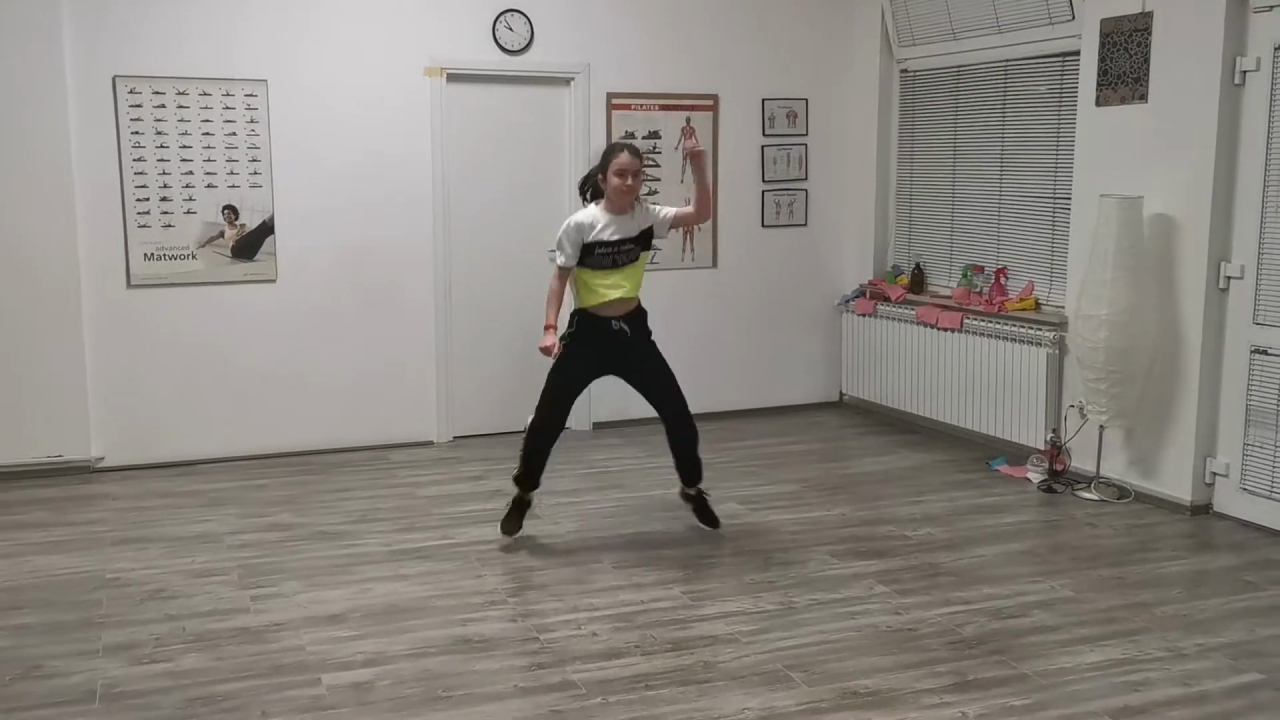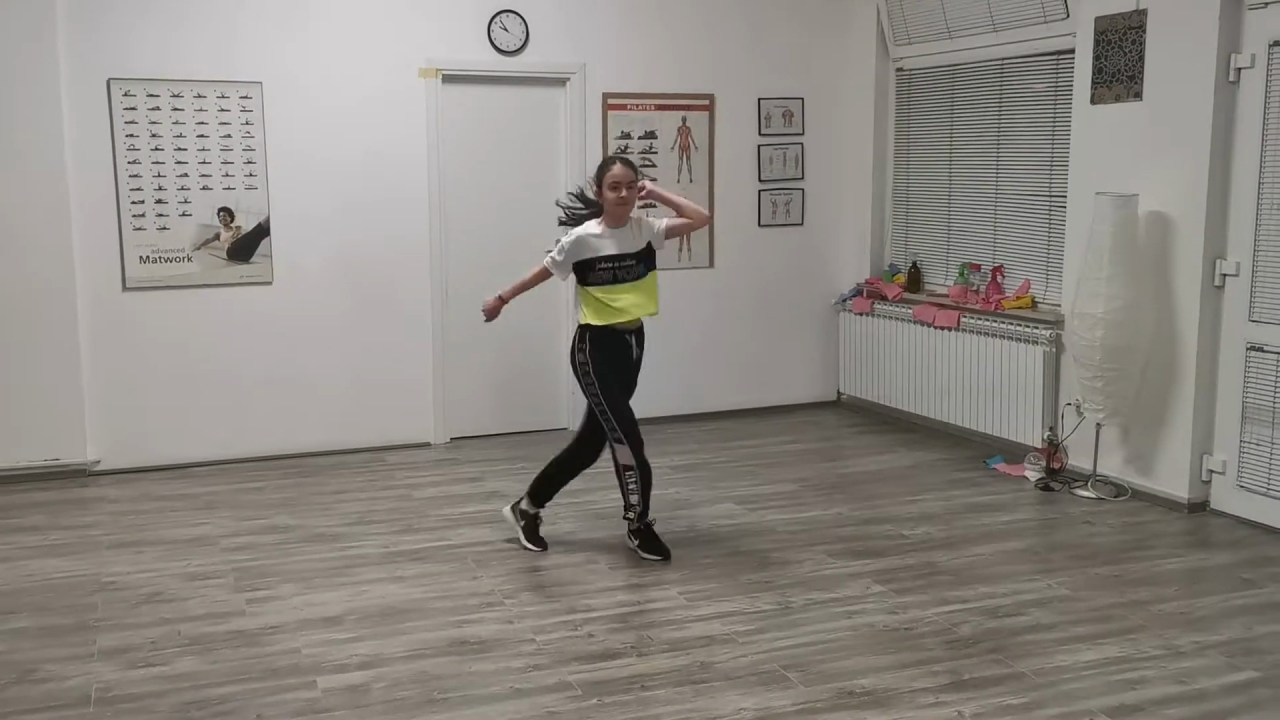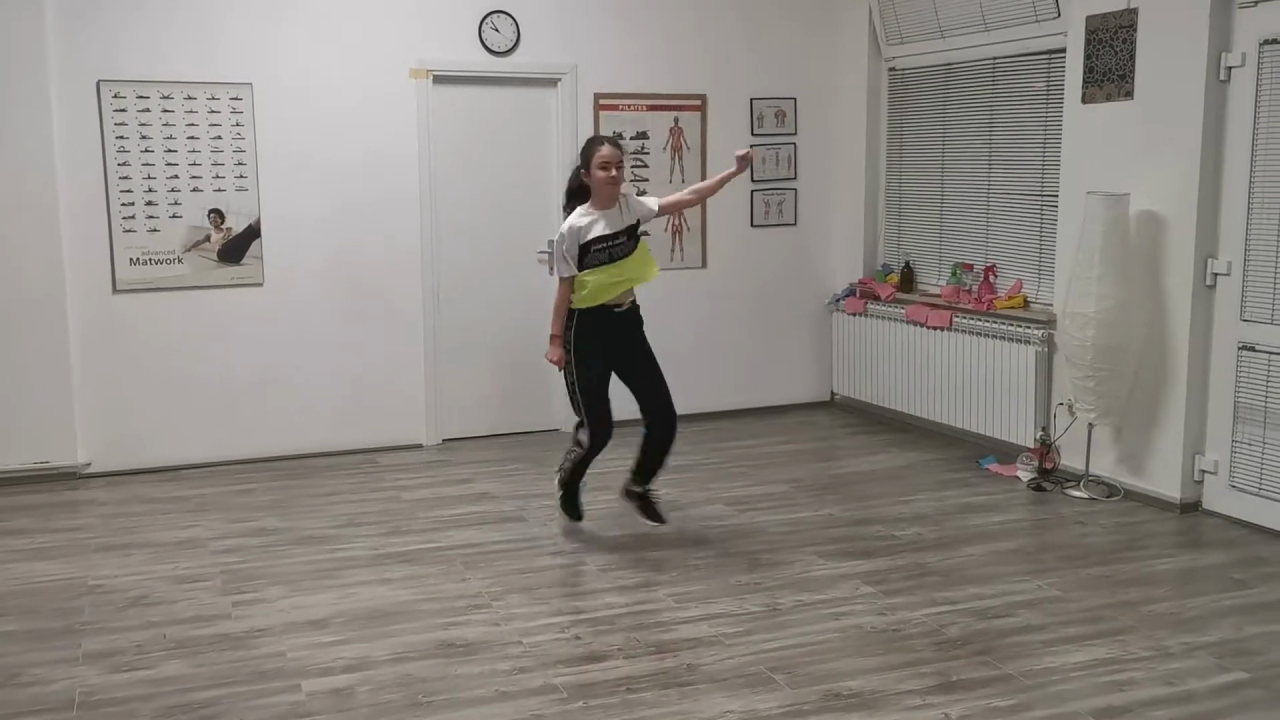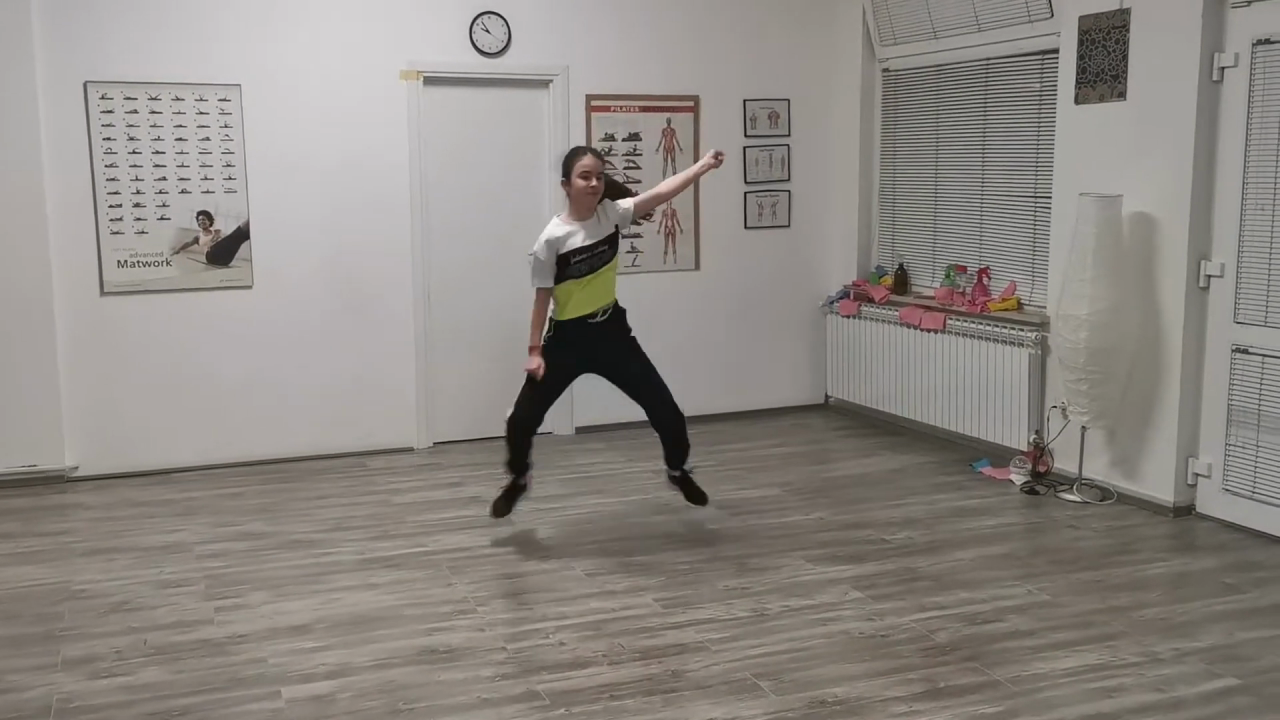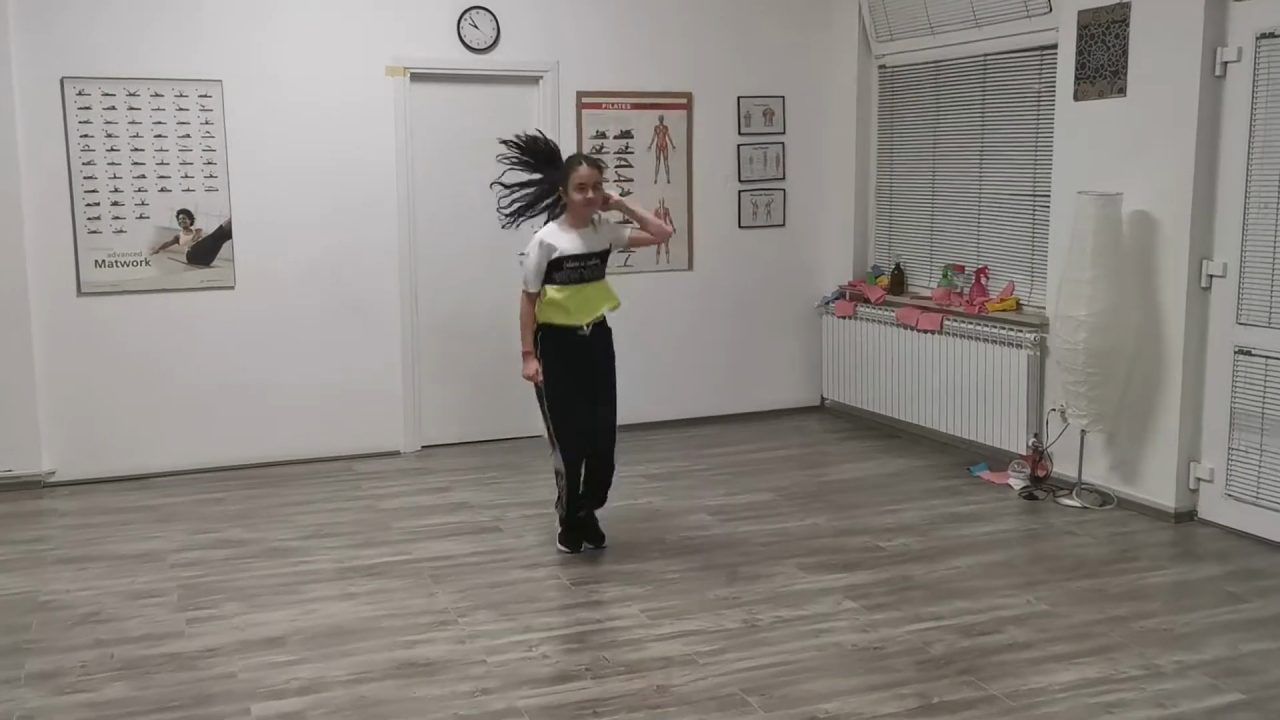
dt=0.5s
person 1, frame 1
left shoulder: (647, 215)
right shoulder: (580, 224)
left elbow: (701, 215)
right elbow: (560, 279)
left wrist: (700, 168)
right wrist: (550, 328)
left hip: (633, 329)
right hip: (587, 331)
left knee: (677, 413)
right knee: (548, 419)
left ankle: (692, 489)
right ankle: (523, 495)
person 1, frame 2
left shoulder: (645, 229)
right shoulder: (582, 239)
left elbow: (702, 219)
right elbow: (541, 275)
left wrist: (657, 194)
right wrist: (501, 300)
left hip: (632, 343)
right hip: (595, 348)
left knee: (592, 440)
right knee: (626, 435)
left ankle: (526, 508)
right ankle: (638, 525)
person 1, frame 3
left shoulder: (634, 207)
right shoulder: (574, 227)
left elbow: (688, 198)
right elbow: (565, 287)
left wrist: (734, 172)
right wrist: (556, 339)
left hip: (628, 322)
right hip: (589, 328)
left knee: (662, 415)
right knee: (597, 428)
left ankle: (639, 487)
right ankle: (568, 483)
person 1, frame 4
left shoulder: (613, 213)
right shoulder: (552, 238)
left elbow: (662, 194)
right elbow: (542, 296)
left wrist: (706, 163)
right wrist: (533, 350)
left hip: (612, 329)
right hip: (567, 335)
left knee: (663, 407)
right knee: (523, 419)
left ankle: (677, 470)
right ankle: (517, 479)
person 1, frame 5
left shoulder: (606, 229)
right shoulder: (546, 240)
left elbow: (662, 235)
right elbow: (529, 300)
left wrist: (624, 205)
right wrist: (528, 355)
left hip: (597, 340)
right hip: (555, 344)
left knee: (602, 440)
right knee: (569, 440)
left ankle: (586, 512)
right ankle: (569, 518)
